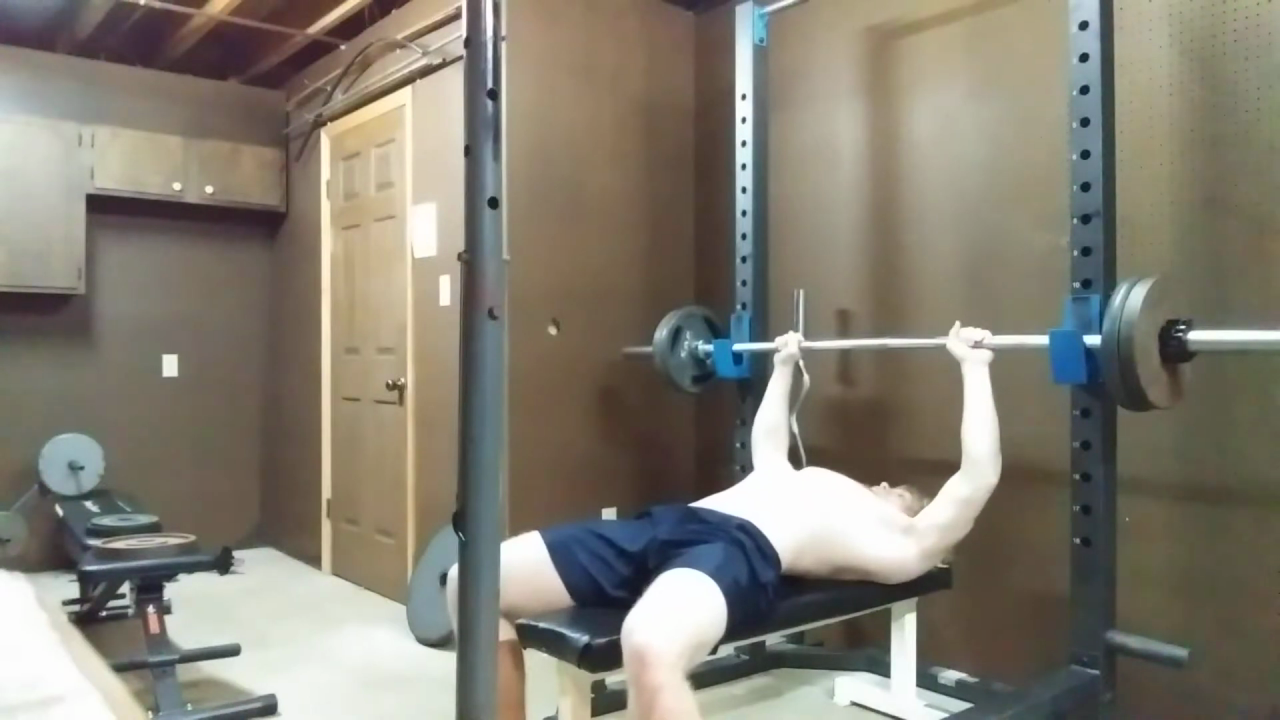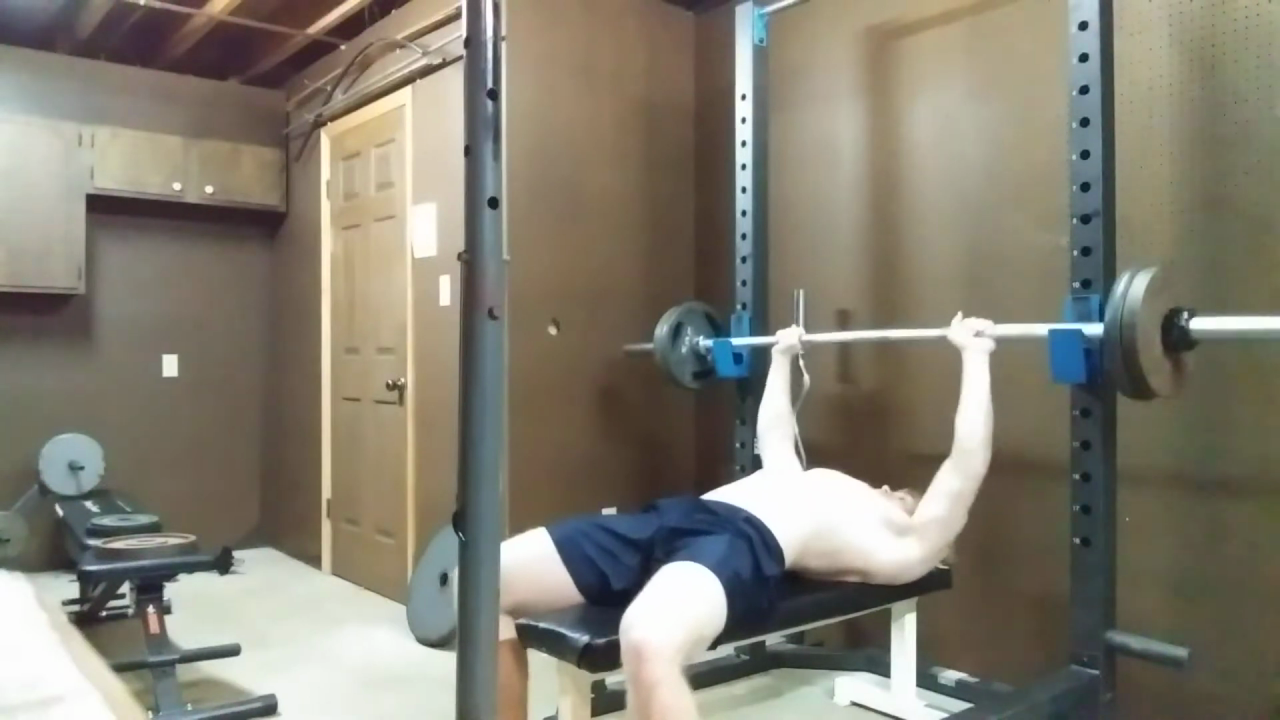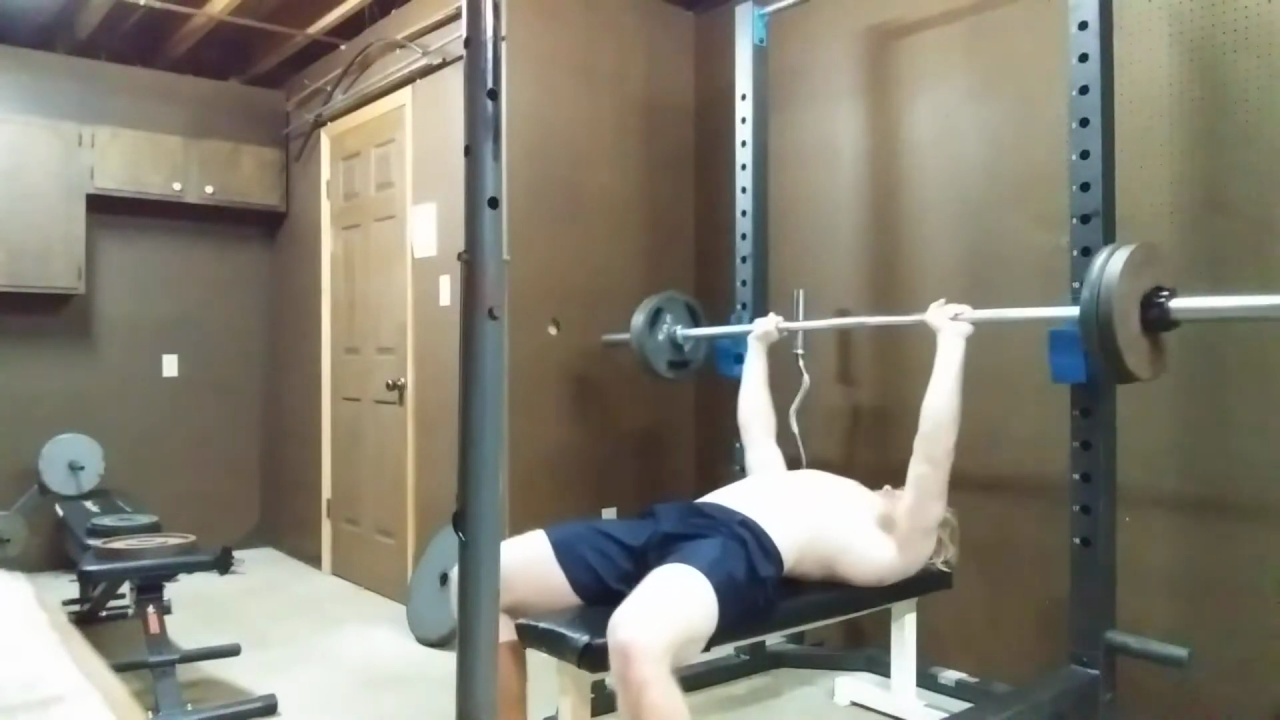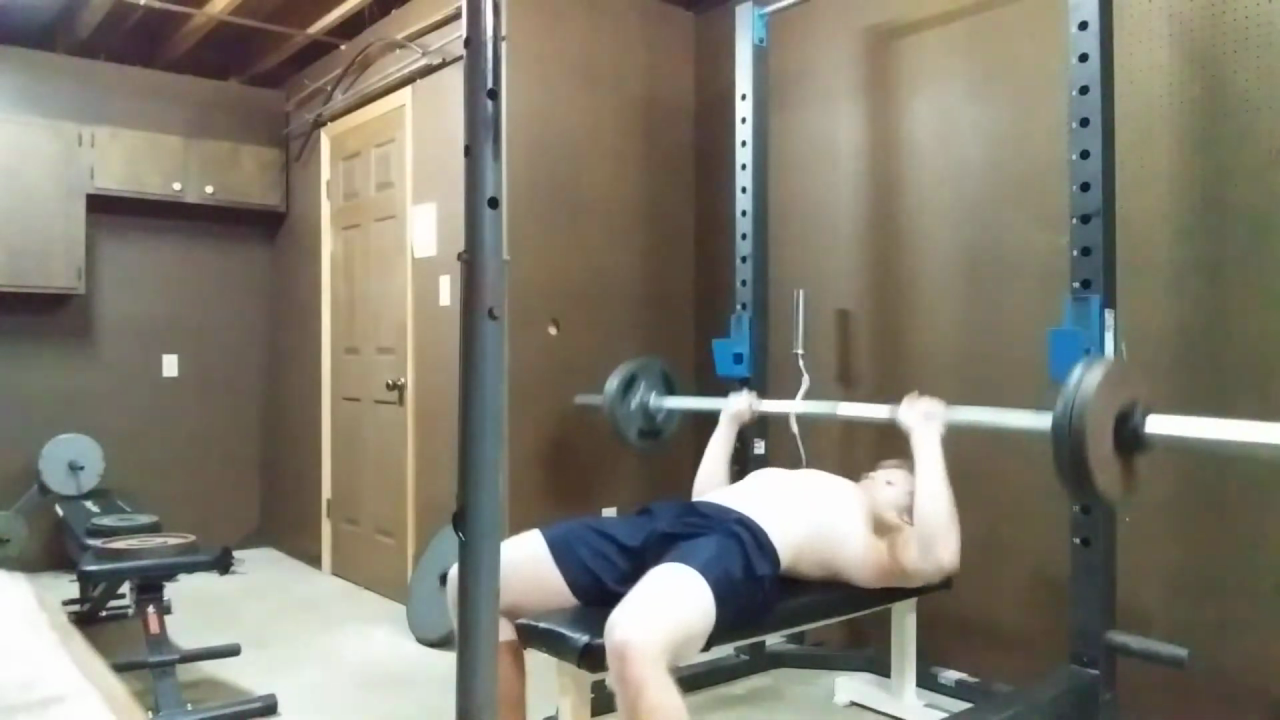
dt=0.4s
person 1, frame 1
left shoulder: (904, 544)
right shoulder: (809, 494)
left elbow: (978, 477)
right elbow: (767, 447)
left wrist: (972, 367)
right wrist: (784, 367)
left hip: (744, 550)
right hip: (672, 525)
left knee: (650, 648)
person 1, frame 2
left shoulder: (906, 548)
right shoulder: (817, 498)
left elbow: (964, 467)
right elbow: (774, 440)
left wrist: (974, 357)
right wrist: (781, 358)
left knee: (647, 642)
person 1, frame 3
left shoulder: (895, 552)
right shoulder: (823, 509)
left elbow: (932, 458)
right elbow: (757, 435)
left wrist: (950, 343)
right wrist: (758, 346)
left knee: (636, 643)
person 1, frame 4
left shoulder: (889, 552)
right shoulder: (818, 507)
left elbow: (938, 557)
left wrist: (926, 439)
right wrist: (729, 422)
right hip: (665, 520)
left knee: (633, 644)
